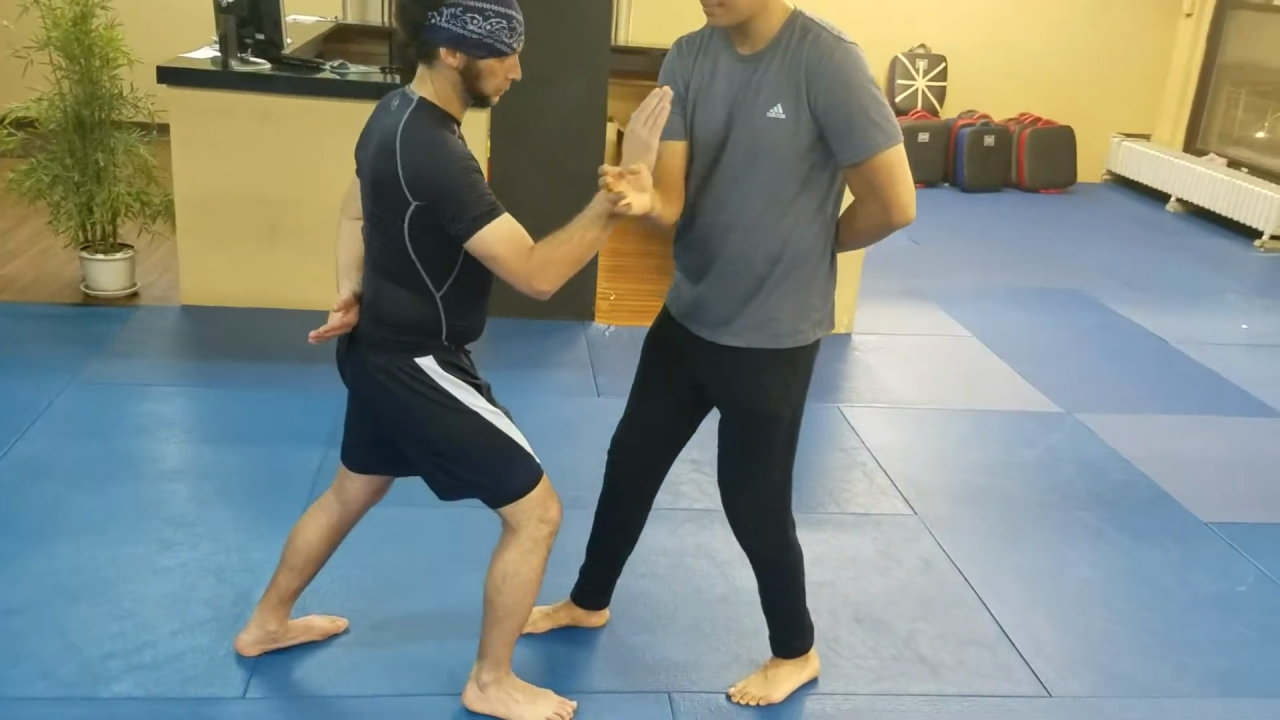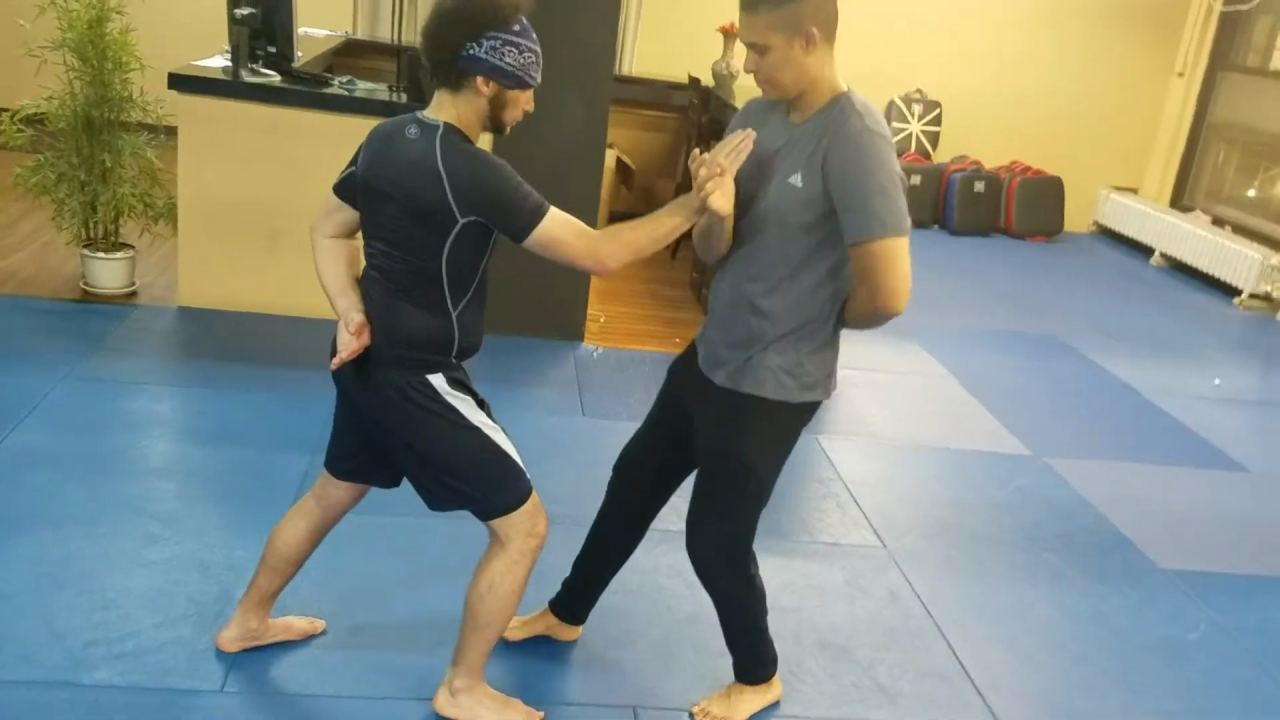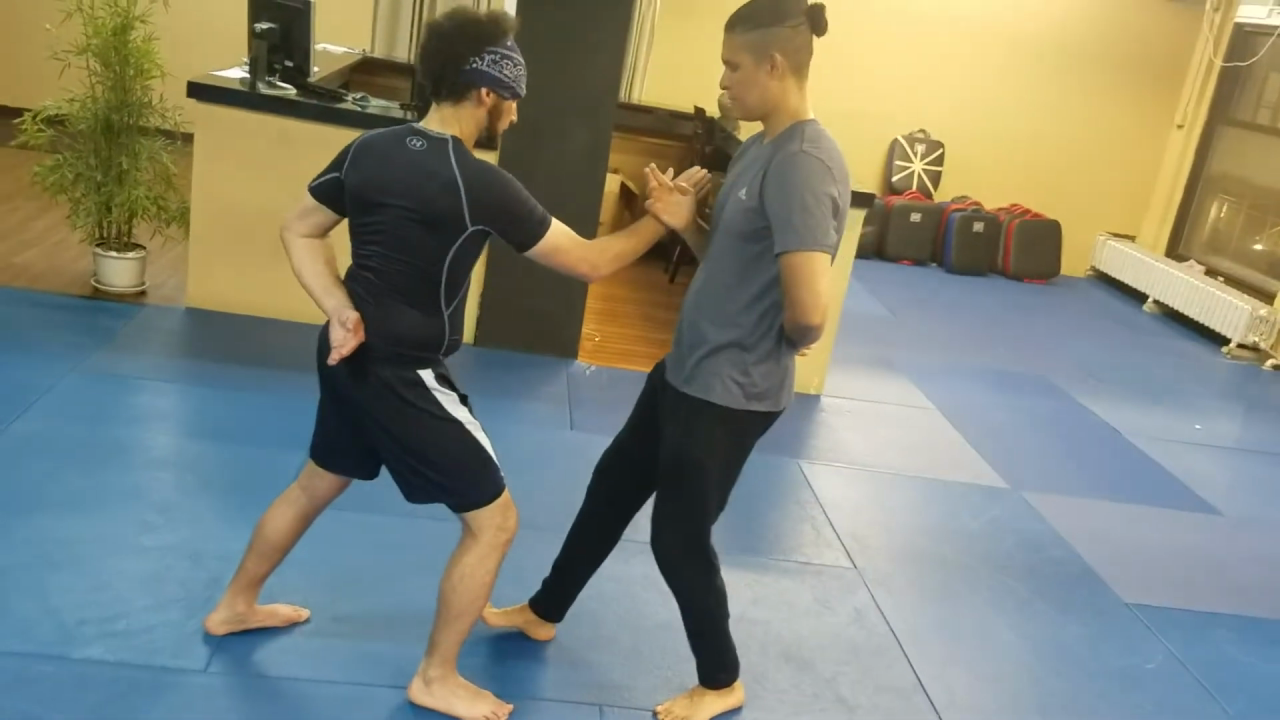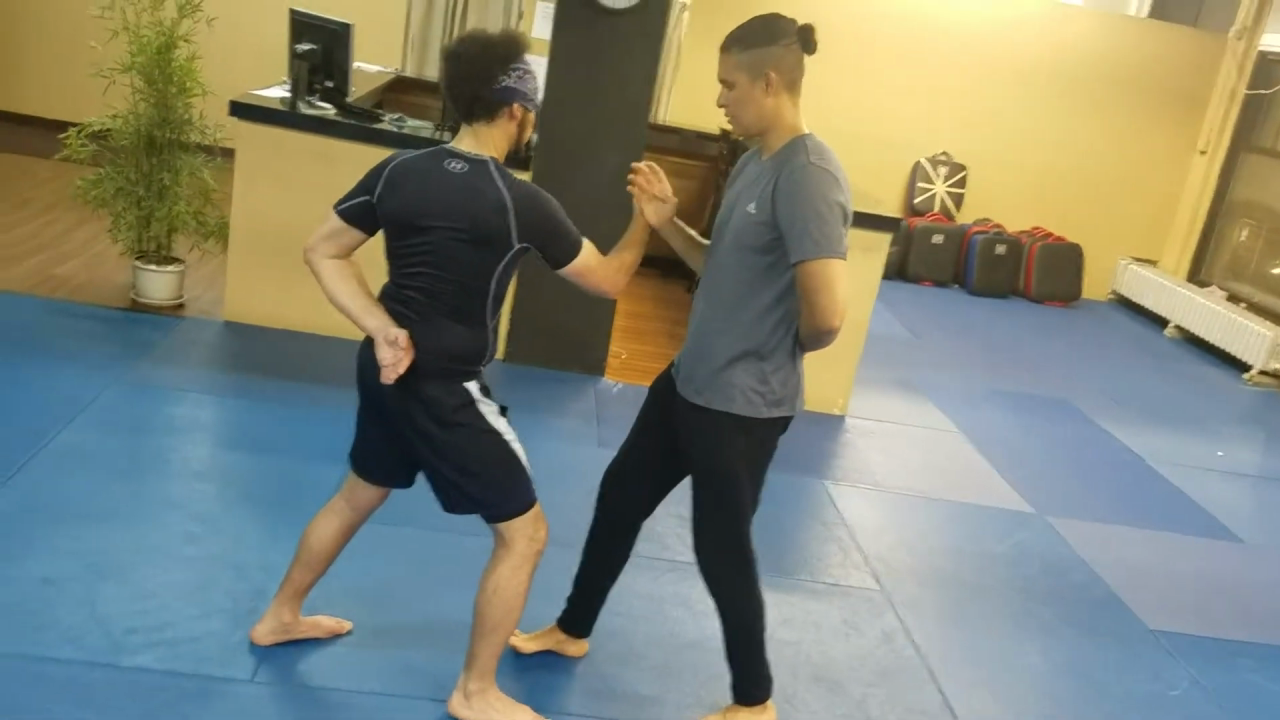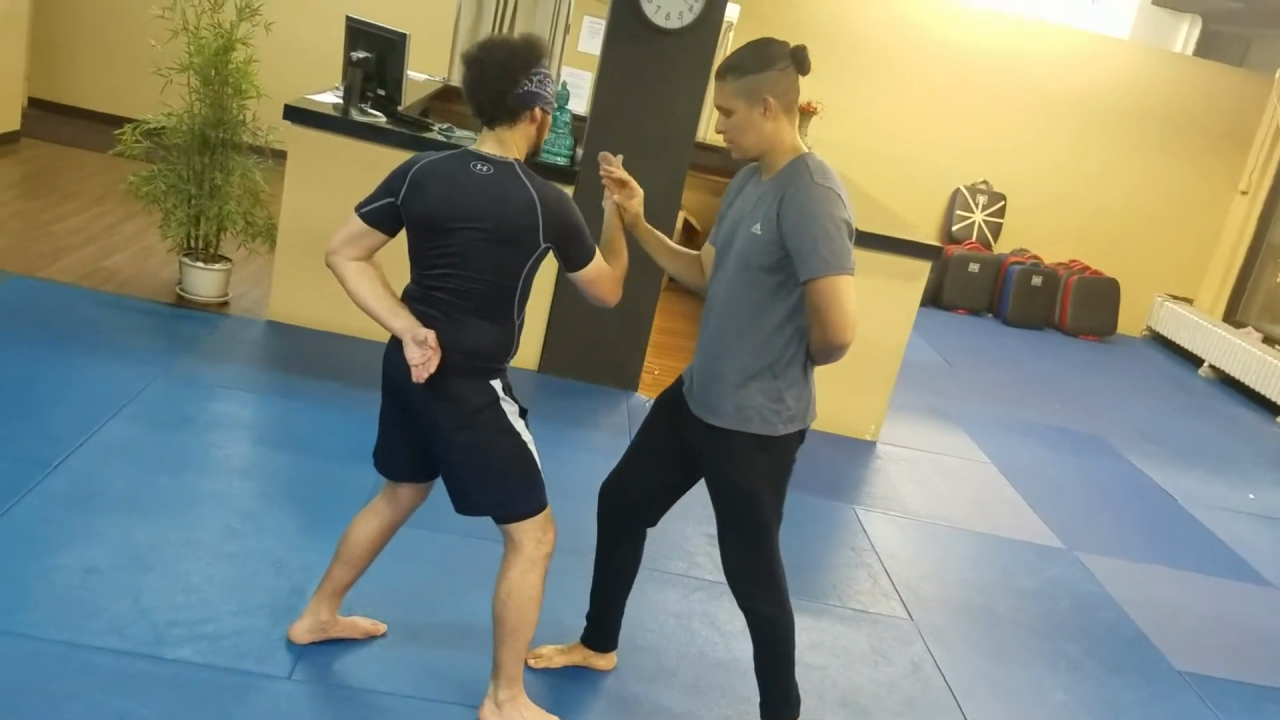
dt=0.7s
person 1, frame 1
left shoulder: (826, 61)
right shoulder: (688, 58)
left elbow: (893, 205)
right elbow: (672, 199)
left wrist: (805, 247)
right wrist: (645, 200)
left hip: (772, 334)
right hip: (688, 315)
left knee: (753, 502)
right knee: (630, 460)
left ankle: (795, 652)
right ankle: (588, 601)
person 1, frame 2
left shoulder: (856, 143)
right shoulder: (754, 119)
left elbow: (888, 294)
right elbow: (711, 252)
left wrist: (818, 318)
right wrist: (715, 213)
left hip: (772, 383)
right hip: (709, 356)
left knee: (715, 539)
right knee: (633, 483)
right ankle: (566, 614)
person 1, frame 3
left shoulder: (804, 163)
right shoulder: (758, 147)
left elbow: (808, 310)
left wrist: (776, 345)
right wrist: (683, 222)
left hip: (730, 391)
right hip: (686, 368)
left knee: (678, 537)
right knee: (611, 487)
right ankle: (543, 611)
person 1, frame 4
left shoulder: (808, 175)
right shoulder: (752, 162)
left elbow: (826, 314)
left wrist: (780, 348)
right wrist: (668, 225)
left hip: (743, 403)
right hip: (690, 380)
left knee: (722, 550)
right knee: (620, 496)
right ankle: (572, 630)
person 1, frame 5
left shoulder: (811, 195)
right shoulder: (747, 181)
left elbow: (838, 331)
left wrist: (787, 362)
right wrist: (636, 223)
left hip: (756, 422)
right hip: (697, 397)
left knee: (752, 571)
right knee: (620, 503)
right ankle: (598, 644)
person 2, frame 1
left shoulder: (395, 114)
right shoulder: (433, 154)
left elbow: (357, 213)
right elbow: (536, 274)
left wrist: (350, 296)
right wrist: (619, 188)
left hip: (376, 350)
right hip: (418, 365)
left knee: (353, 489)
right knee: (535, 512)
left ankle: (266, 623)
person 2, frame 2
left shoulder: (386, 139)
right shoulder: (472, 174)
left elbow: (330, 232)
right elbow: (598, 253)
left wrist: (350, 316)
right wrist: (696, 200)
left hip: (370, 363)
right hip: (420, 381)
left knee: (332, 493)
right knee: (523, 526)
left ankle: (247, 620)
person 2, frame 3
left shoulder: (368, 149)
right shoulder: (481, 186)
left elbow: (300, 232)
right elbow: (589, 262)
left wrist: (340, 310)
right wrist: (663, 218)
left hip: (349, 357)
right hip: (404, 375)
left knee: (316, 483)
right knee: (493, 521)
left ankle: (235, 605)
person 2, frame 4
left shoulder: (397, 172)
right shoulder: (521, 203)
left elbow: (322, 253)
right elbow: (608, 280)
left wrist: (382, 329)
right wrist: (646, 218)
left hip: (386, 368)
right hip: (445, 387)
left knee: (359, 493)
right knee: (523, 533)
left ankle: (279, 616)
person 2, frame 5
left shoulder: (418, 173)
right shoulder: (546, 204)
left elbow: (344, 254)
right elbow: (607, 292)
left wrist: (409, 329)
right wrist: (614, 216)
left hip: (410, 365)
right hip: (471, 385)
left knee: (399, 495)
right knee: (532, 536)
left ankle: (318, 615)
